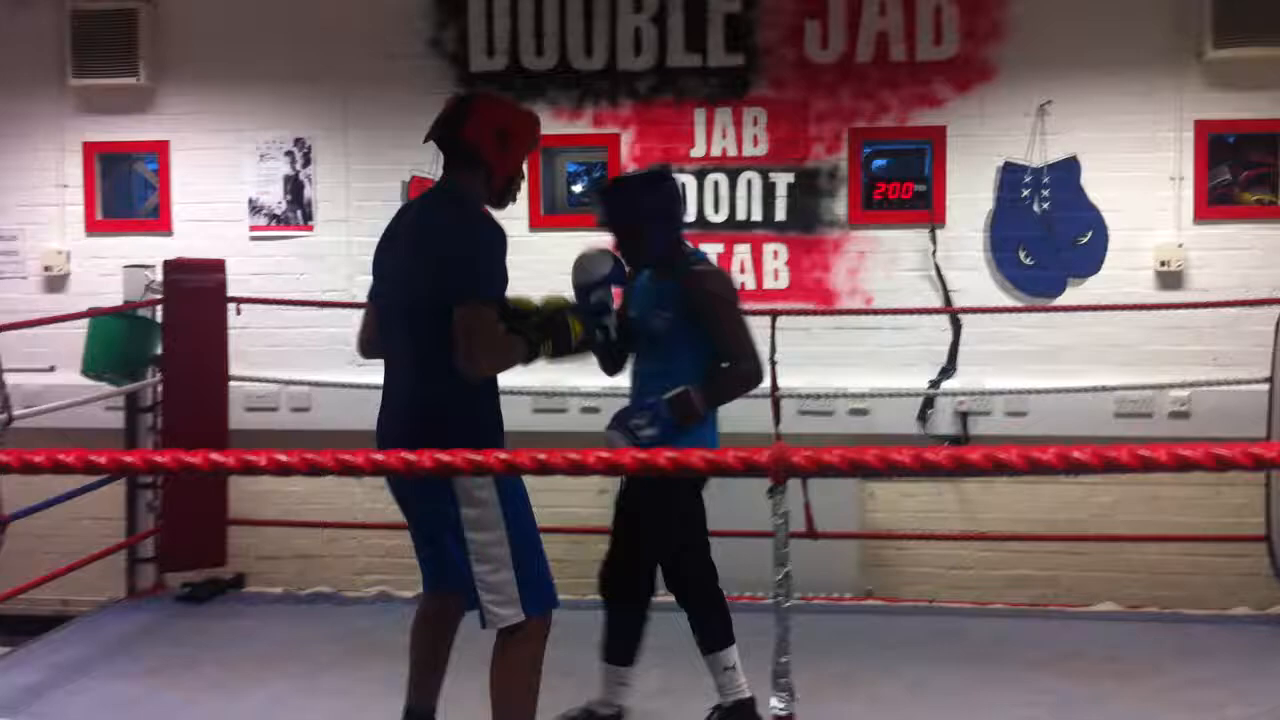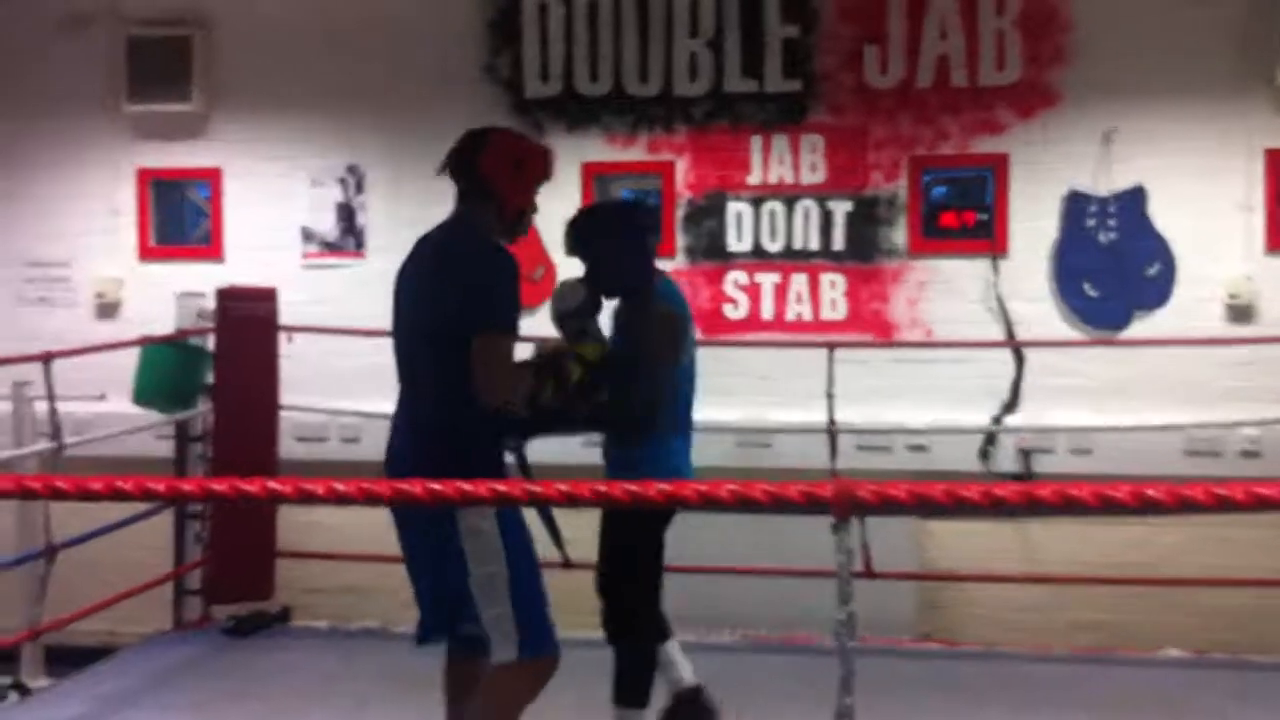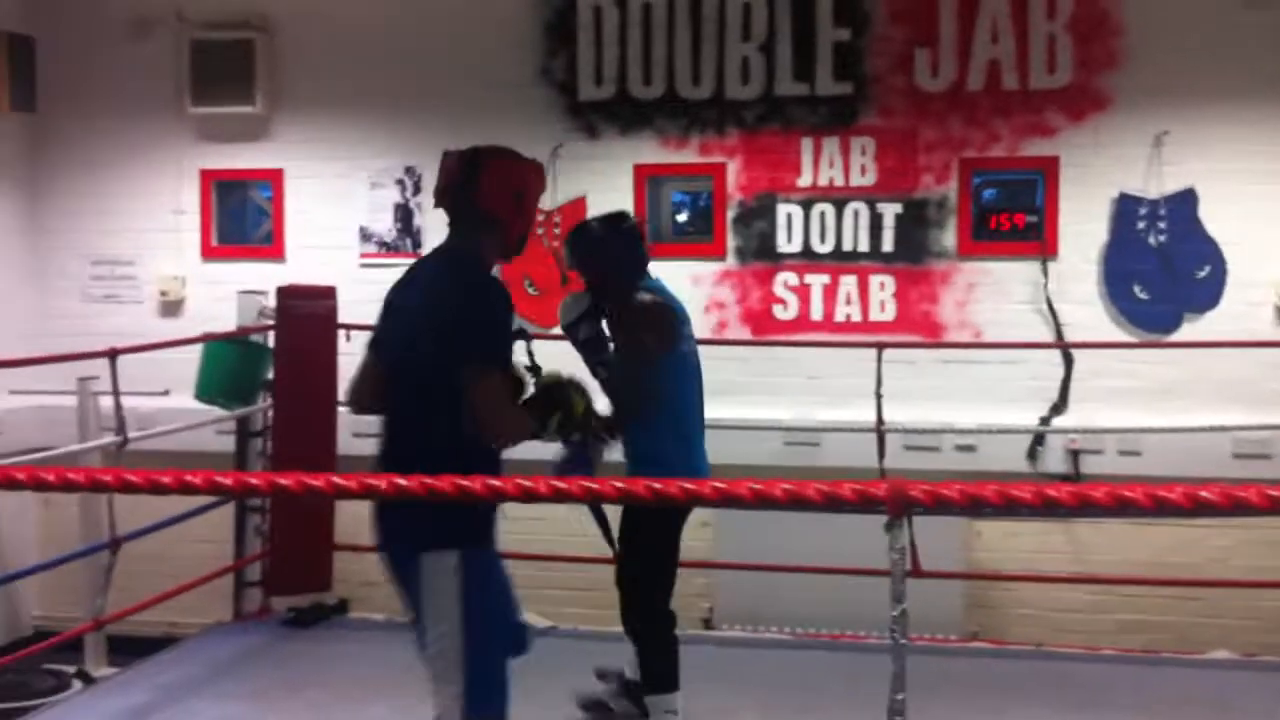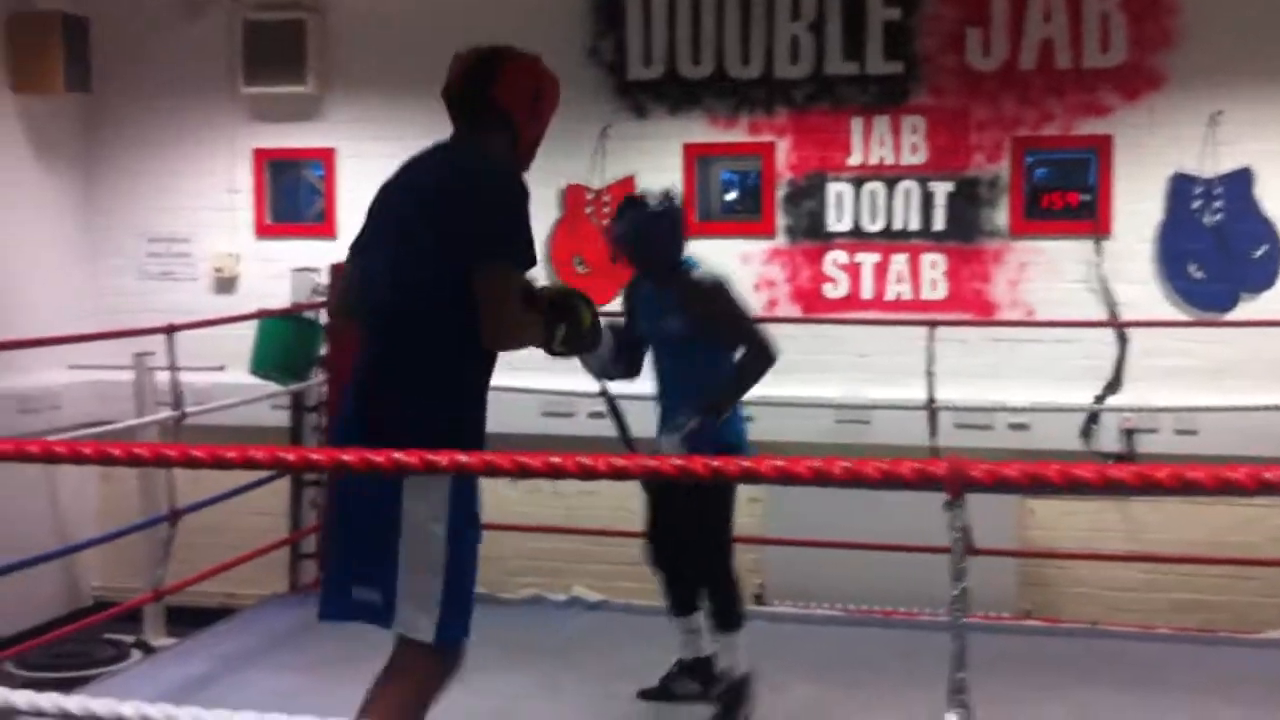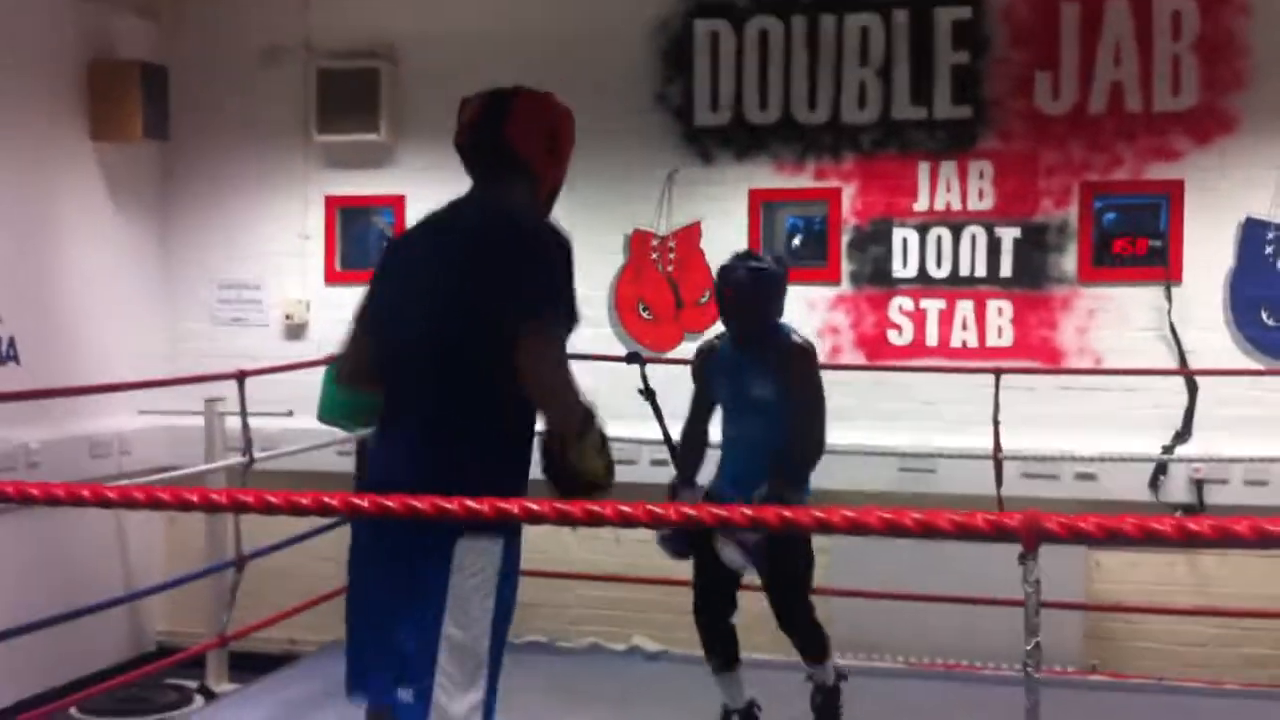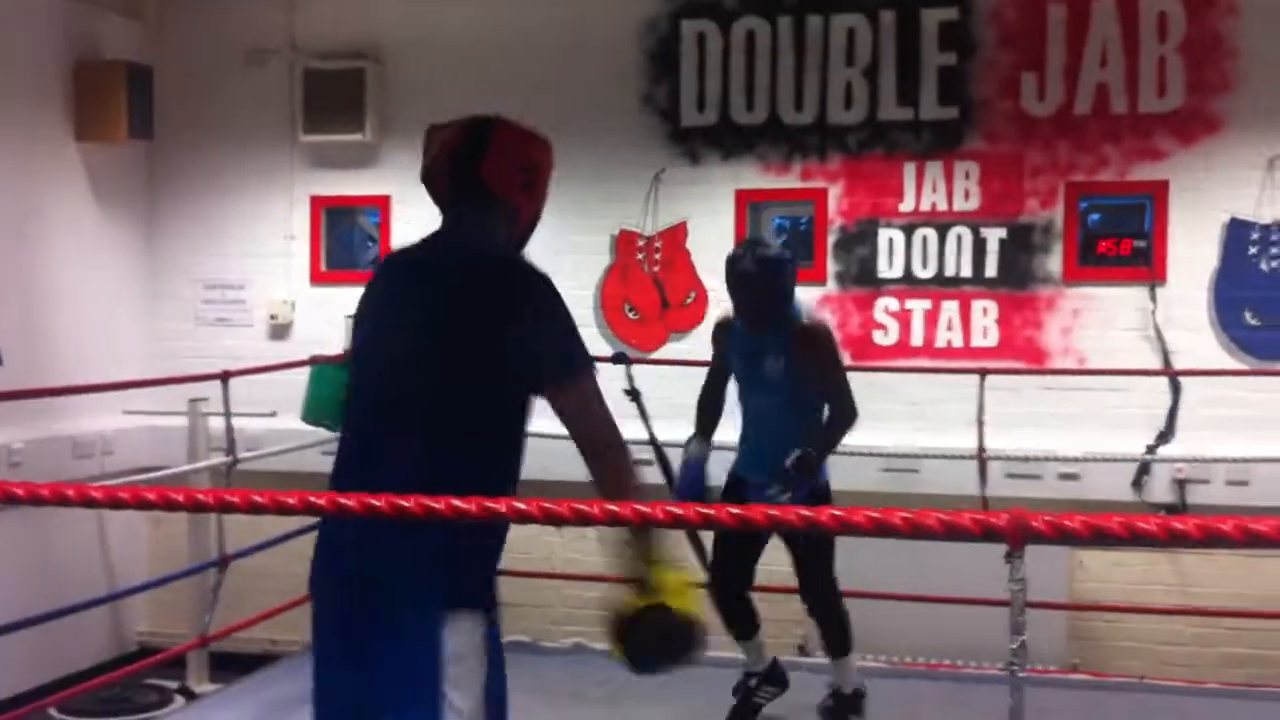
dt=0.3s
person 1, frame 1
left shoulder: (407, 225)
right shoulder: (473, 231)
left elbow: (372, 339)
right elbow: (477, 356)
right wrist: (541, 338)
left hip: (408, 436)
right hip: (457, 444)
left knee: (447, 593)
right knee: (523, 617)
person 1, frame 2
left shoulder: (426, 254)
right shoulder: (486, 261)
right elbow: (492, 386)
left wrist: (529, 372)
left hip: (417, 468)
right hip: (461, 476)
left knee: (473, 638)
right knee: (528, 655)
person 1, frame 3
left shoulder: (415, 283)
right shoulder: (480, 295)
left elbow: (361, 396)
right elbow: (494, 427)
right wrist: (550, 407)
left hip: (412, 510)
right hip: (441, 518)
left knee: (479, 671)
person 1, frame 4
left shoulder: (409, 183)
right shoulder: (494, 188)
left elbow: (346, 303)
right elbow: (505, 324)
right wrist: (562, 322)
left hip: (376, 426)
right hip: (426, 436)
left knee: (419, 633)
right knee: (428, 644)
person 1, frame 5
left shoulder: (414, 241)
right shoulder: (534, 245)
left elbow: (355, 367)
right elbow: (542, 375)
right wrist: (579, 432)
left hip: (390, 495)
person 1, frame 6
left shoulder: (389, 282)
right shoulder: (519, 292)
right elbow: (598, 440)
right wrist: (645, 554)
left hip: (349, 552)
right hip: (438, 567)
person 2, frame 1
left shoulder: (701, 279)
right shoulder: (640, 281)
left elbow: (747, 369)
right elbow: (614, 363)
left wrist: (680, 406)
right wrist: (596, 309)
left hip: (676, 451)
right hip: (664, 449)
left knee: (624, 577)
right knee: (691, 579)
person 2, frame 2
left shoulder: (652, 314)
right shoulder: (640, 304)
left elbow: (638, 412)
right elbow: (622, 386)
left hip: (644, 478)
right hip: (655, 475)
left knee: (626, 610)
right knee: (635, 601)
person 2, frame 3
left shoulder: (640, 310)
right shoulder: (646, 305)
left elbow: (635, 400)
right wrist: (588, 341)
left hip: (665, 473)
right hip: (656, 471)
left knee: (647, 596)
right knee: (636, 581)
person 2, frame 4
left shoulder: (703, 287)
right shoulder: (642, 290)
left elbow: (761, 352)
right elbow: (630, 366)
left wrist: (709, 410)
right wrist: (605, 348)
left hip: (715, 441)
right hip: (676, 438)
left knee: (708, 555)
right knee: (666, 549)
right ankle: (695, 664)
person 2, frame 5
left shoulder: (794, 354)
right shoulder: (711, 354)
left elbow: (809, 440)
right elbow: (697, 426)
left wrist: (775, 504)
right wrist: (681, 489)
left hip: (780, 502)
right hip: (725, 500)
left knee: (791, 610)
right knee: (709, 610)
person 2, frame 6
left shoulder: (808, 333)
right shoulder: (727, 331)
left elbow: (844, 410)
right elbow: (714, 389)
left wrist: (803, 466)
right wrist: (697, 448)
left hip: (801, 480)
right hip: (749, 476)
left knee: (817, 590)
right knee: (725, 582)
right ankle: (762, 672)
